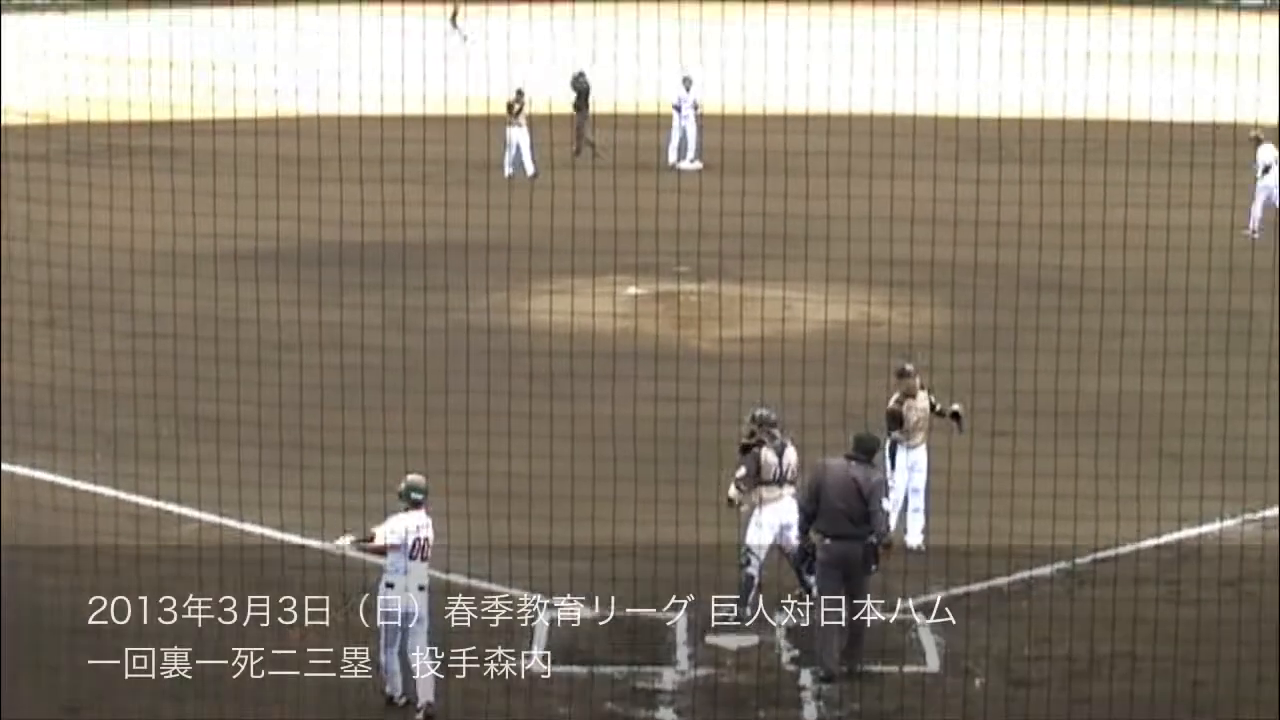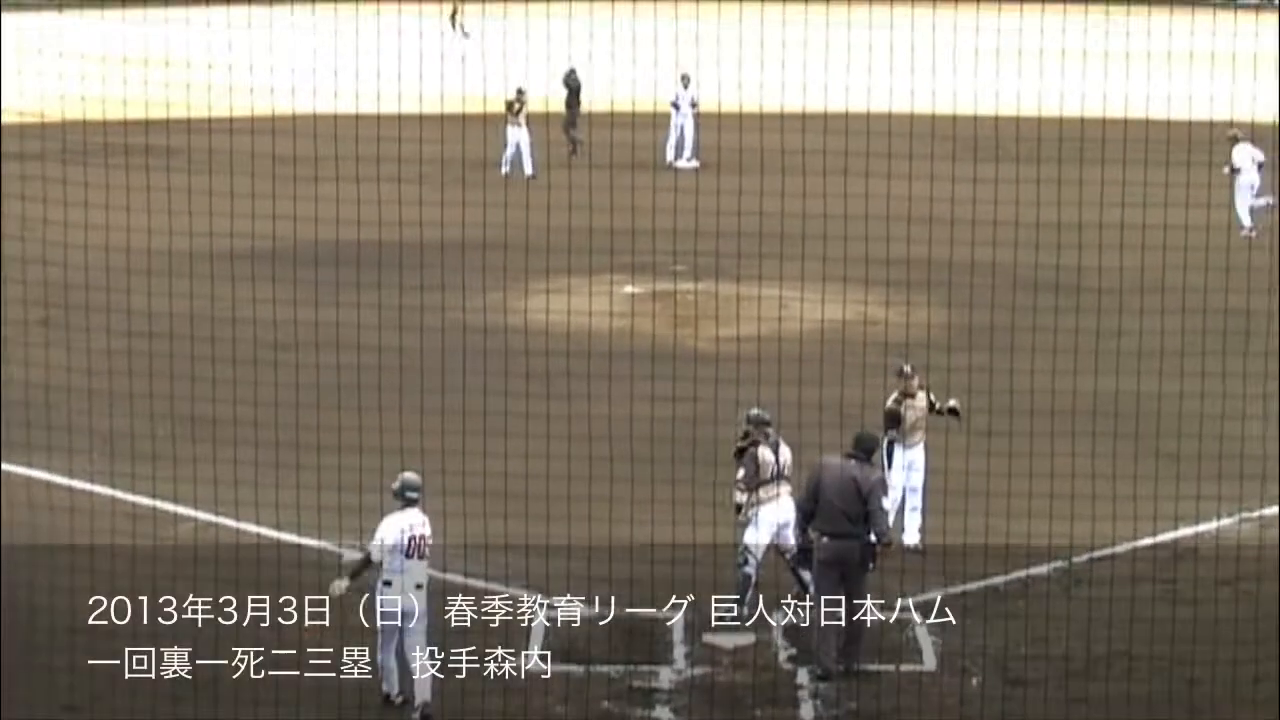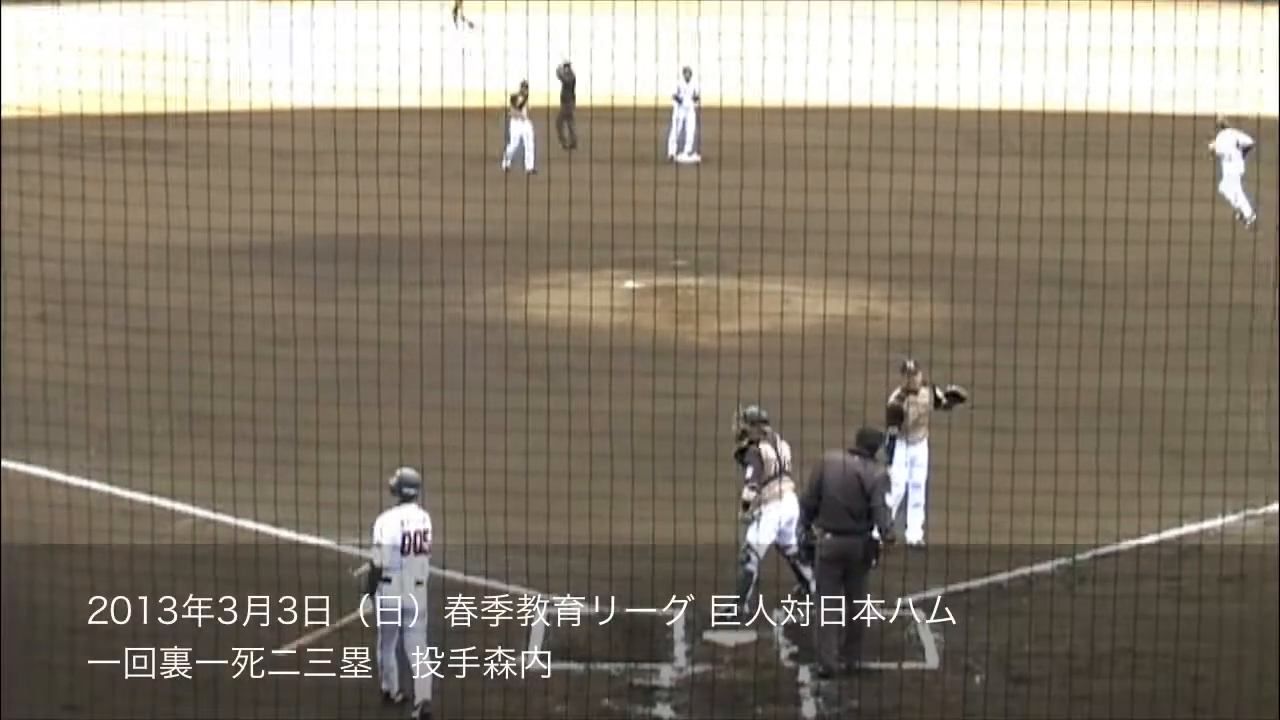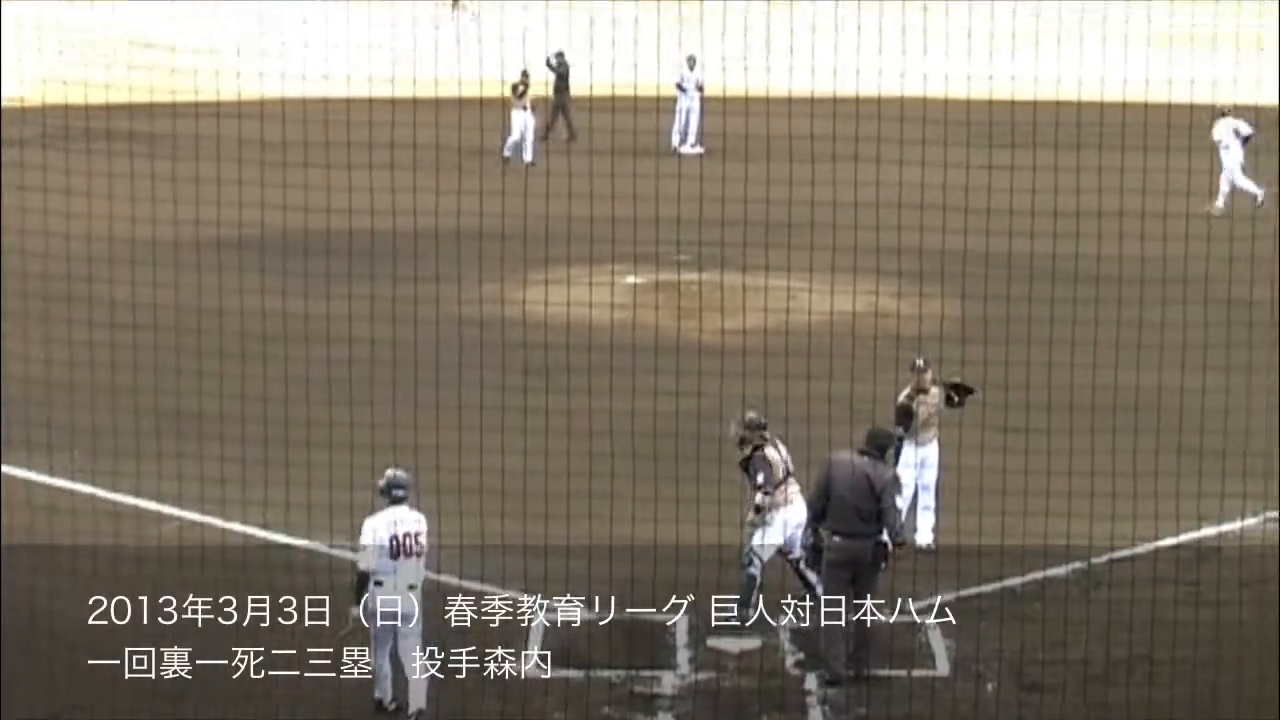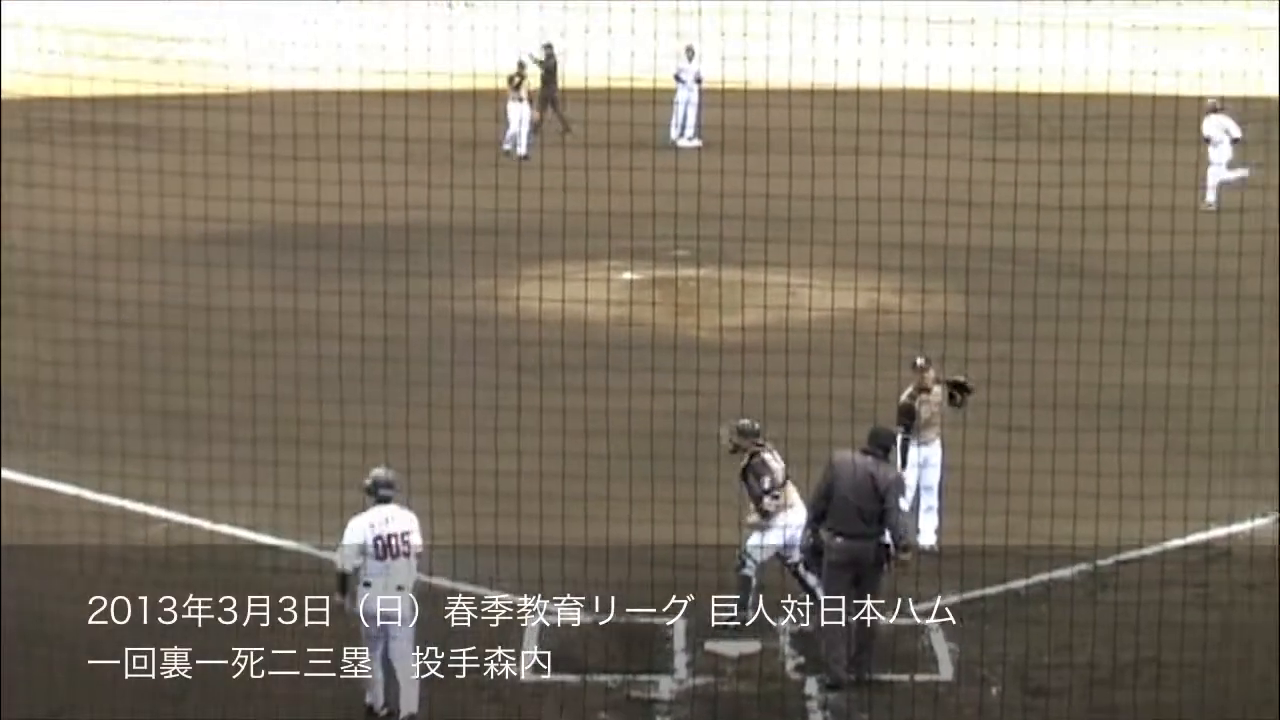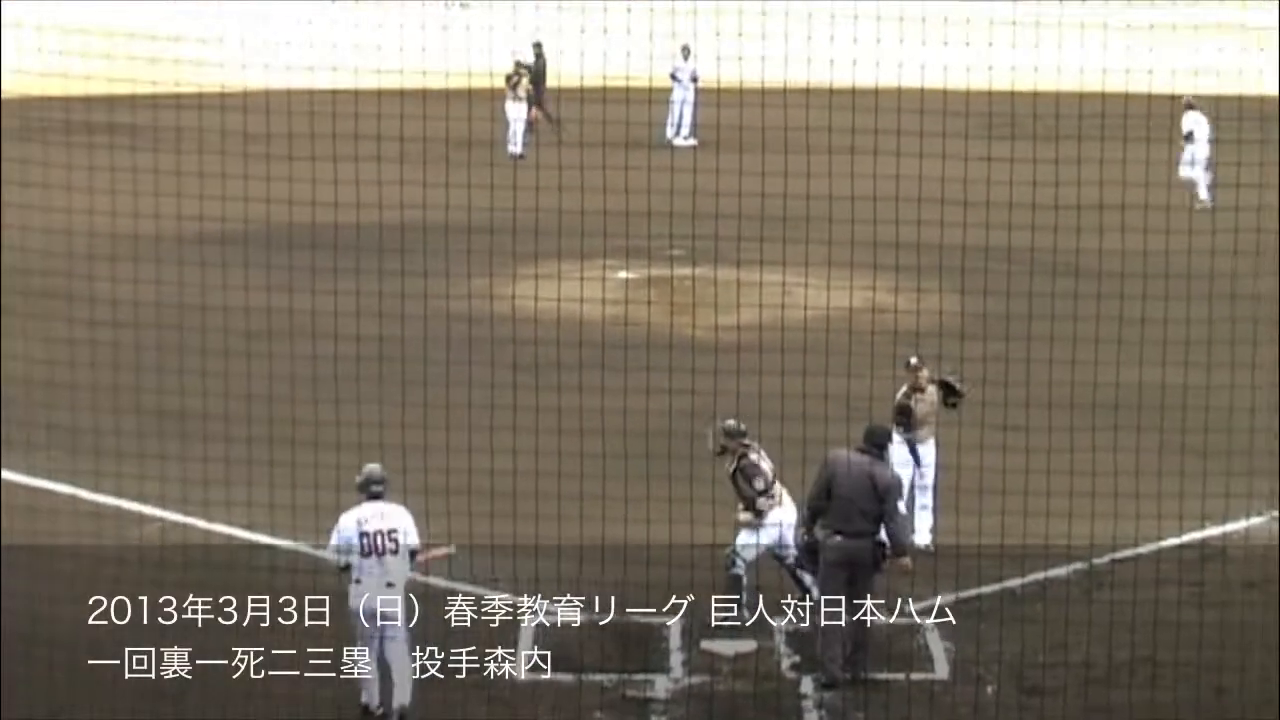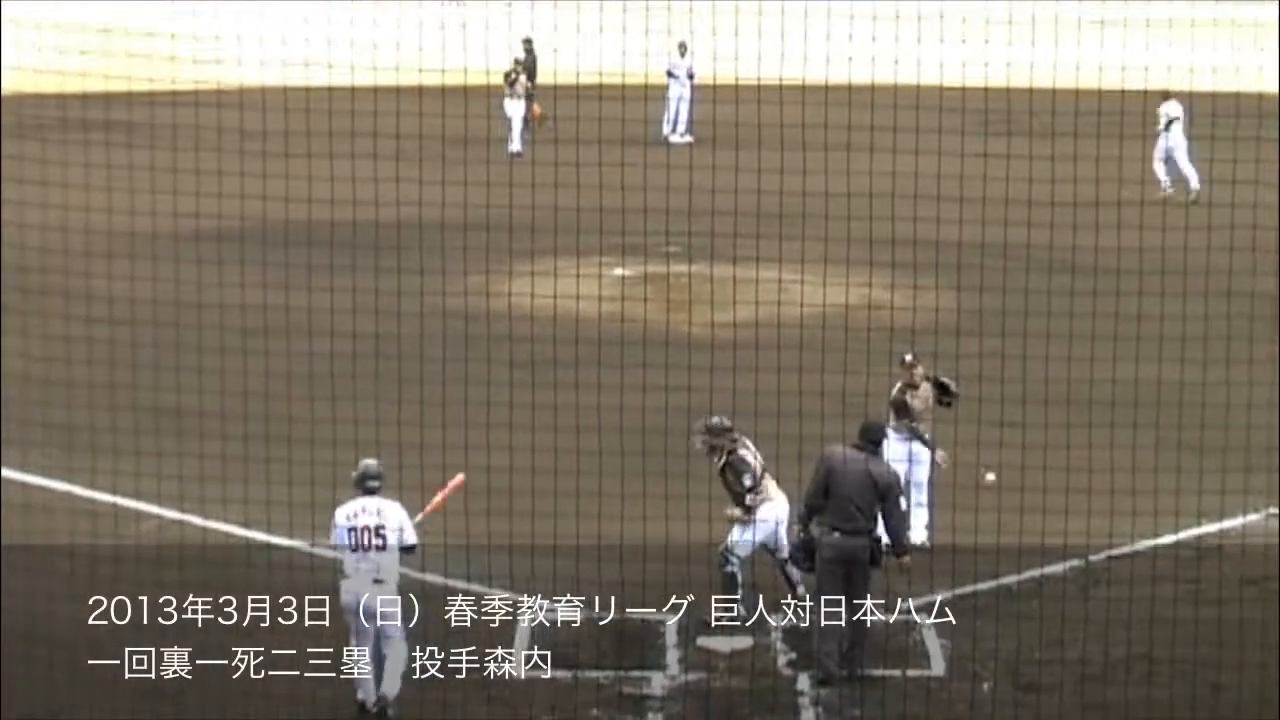
dt=0.1s
person 1, frame 1
left shoulder: (825, 467)
right shoulder: (874, 478)
left elbow: (808, 504)
right elbow: (878, 513)
left wrist: (804, 530)
right wrist: (883, 539)
left hip: (829, 546)
right hip: (858, 549)
left knee: (828, 607)
right knee: (856, 606)
left ankle: (829, 666)
right ankle: (853, 661)
person 1, frame 2
left shoulder: (824, 466)
right shoulder: (873, 477)
left elbow: (806, 503)
right elbow: (877, 513)
left wrist: (803, 528)
right wrist: (883, 539)
left hip: (826, 545)
right hip: (857, 547)
left knee: (826, 606)
right knee: (855, 605)
left ankle: (825, 665)
right ankle: (850, 660)
person 1, frame 3
left shoulder: (827, 461)
right shoulder: (877, 473)
left elbow: (809, 498)
right elbow: (880, 509)
left wrist: (806, 524)
right wrist: (887, 536)
left hip: (829, 541)
right hip: (859, 544)
left knee: (827, 603)
right knee: (856, 603)
left ankle: (827, 663)
right ankle: (851, 658)
person 1, frame 4
left shoulder: (836, 462)
right shoulder: (886, 474)
left elbow: (817, 500)
right elbow: (890, 511)
left wrist: (814, 526)
right wrist: (897, 539)
left hip: (837, 543)
right hip: (868, 547)
left knee: (833, 607)
left ankle: (834, 669)
right ankle: (859, 665)
person 1, frame 5
left shoulder: (839, 461)
right shoulder: (890, 476)
left elbow: (819, 499)
right elbow: (893, 514)
left wrist: (813, 526)
right wrist: (902, 546)
left hip: (838, 544)
right hip: (870, 548)
left ankle: (836, 673)
right ankle: (861, 668)
person 1, frame 6
left shoulder: (835, 459)
right shoulder: (887, 476)
left elbow: (816, 498)
right elbow: (892, 516)
left wrist: (808, 524)
right wrist: (901, 551)
left hip: (835, 542)
right hip: (866, 547)
left knee: (831, 609)
left ankle: (832, 672)
right ankle: (857, 667)
person 1, frame 7
left shoulder: (832, 456)
right shoulder: (886, 474)
left elbow: (814, 495)
right elbow: (894, 516)
left wrist: (804, 521)
right wrist: (902, 551)
left hip: (832, 540)
right hip: (863, 543)
left knee: (827, 605)
right knee: (858, 605)
left ankle: (828, 669)
right ankle: (853, 664)
person 2, frame 1
left shoulder: (399, 521)
right shoulder: (426, 521)
left elbow: (383, 543)
left wrist: (354, 543)
right wrist: (360, 543)
left hip: (392, 594)
right hip: (419, 595)
left knee: (389, 646)
right knee: (419, 650)
left ankle: (395, 693)
person 2, frame 2
left shoulder: (394, 521)
right shoulder: (423, 520)
left elbow: (374, 555)
left wrist: (347, 579)
left hip: (391, 592)
right hip: (417, 594)
left knee: (387, 645)
right knee: (417, 649)
left ankle: (391, 692)
right ankle: (422, 700)
person 2, frame 3
left shoulder: (387, 519)
right shoulder: (424, 517)
left elbow: (378, 562)
left wrist: (368, 596)
left hip: (389, 589)
right hip: (417, 590)
left knee: (387, 644)
right knee: (417, 648)
left ankle: (391, 691)
person 2, frame 4
left shoulder: (375, 522)
right shoulder: (419, 519)
left elbow: (365, 568)
left wrist: (357, 602)
left hip: (382, 594)
right hip: (411, 595)
left knee: (381, 648)
right knee: (412, 653)
left ankle: (384, 699)
person 2, frame 5
left shoulder: (359, 522)
right shoulder: (408, 517)
left elbow: (344, 565)
right elbow: (416, 555)
left wrist: (341, 592)
left hip: (370, 595)
right hip: (401, 595)
left knee: (372, 651)
right knee: (403, 654)
person 2, frame 6
left shoulder: (349, 518)
right shoulder: (401, 513)
left elbow: (338, 559)
right elbow: (413, 553)
left hip: (362, 593)
right hip: (393, 593)
left knee: (367, 649)
right knee: (398, 652)
person 2, frame 7
left shoulder: (341, 512)
right shoulder: (394, 509)
left elbow: (338, 547)
right elbow: (410, 547)
right wrist: (398, 534)
left hip: (351, 588)
right hip: (383, 589)
left knee: (361, 645)
right knee: (394, 646)
left ankle: (367, 699)
right ankle: (386, 696)
person 3, frame 1
left shoulder: (756, 452)
right shoulder: (789, 448)
left elbow: (742, 482)
right elbow: (791, 479)
left wrist: (733, 501)
left hip: (767, 511)
right hip: (789, 506)
left knee: (750, 560)
right knee: (796, 552)
left ankle: (743, 609)
right ankle: (813, 590)
person 3, frame 2
left shoulder: (753, 452)
right shoulder: (782, 446)
left elbow: (743, 483)
left wrist: (740, 511)
left hip: (764, 510)
right hip: (786, 505)
left knee: (748, 559)
right knee: (792, 551)
left ankle: (741, 609)
right ankle: (810, 589)
person 3, frame 3
left shoulder: (753, 450)
right shoulder: (778, 442)
left elbow: (752, 484)
left wrist: (746, 509)
left hip: (771, 509)
right hip: (790, 503)
left knee: (749, 557)
right knee: (792, 549)
left ankle: (742, 607)
right ankle: (810, 587)
person 3, frame 4
left shoulder: (759, 456)
right shoulder: (775, 445)
left elbow: (764, 489)
left wrist: (756, 513)
right wrist: (761, 509)
left hip: (779, 513)
right hip: (797, 507)
left knee: (753, 561)
right knee: (796, 553)
left ankle: (746, 611)
right ankle: (817, 591)
person 3, frame 5
left shoulder: (757, 462)
right shoulder: (763, 451)
left elbow: (772, 495)
left wrist: (760, 518)
right wrist: (760, 511)
left hip: (780, 518)
right hip: (796, 511)
left knee: (747, 562)
right knee: (793, 558)
left ankle: (743, 614)
right ankle: (818, 595)
person 3, frame 6
left shoulder: (746, 464)
right shoulder: (749, 451)
left elbow: (766, 495)
left wrist: (753, 516)
right wrist: (748, 507)
left hip: (770, 518)
right hip: (786, 510)
left knee: (736, 560)
right knee: (789, 556)
left ankle: (738, 613)
right ankle: (813, 593)
person 3, frame 7
left shoulder: (735, 460)
right shoulder: (740, 444)
left elbow: (754, 491)
left wrist: (742, 513)
right wrist: (741, 506)
left hip: (762, 511)
right hip: (778, 503)
left knee: (730, 557)
right knee: (781, 551)
left ankle: (733, 611)
right ankle: (798, 592)
person 4, frame 1
left shoulder: (924, 391)
right shoulder: (896, 406)
left elbow: (934, 408)
right elbow: (893, 440)
left wrist: (948, 413)
right wrist: (892, 470)
left hip: (920, 450)
right hip: (900, 451)
left knee: (917, 494)
right knee: (896, 495)
left ankle: (914, 538)
person 4, frame 2
left shoulder: (923, 391)
right shoulder: (894, 406)
left elbow: (934, 407)
right elbow: (890, 439)
left wrist: (946, 410)
right wrist: (889, 468)
left hip: (917, 448)
right hip: (898, 450)
left knee: (915, 494)
right knee: (894, 493)
left ankle: (911, 538)
person 4, frame 3
left shoulder: (928, 389)
right shoulder: (897, 401)
left elbow: (942, 403)
right elbow: (892, 436)
left wrist: (951, 399)
right wrist: (890, 464)
left hip: (923, 446)
right hip: (903, 447)
left knee: (921, 490)
right knee: (896, 490)
left ankle: (914, 535)
person 4, frame 4
left shoulder: (937, 388)
right shoulder: (906, 400)
right elbow: (900, 436)
right wrist: (896, 466)
left hip: (930, 446)
right hip: (909, 446)
left knee: (927, 491)
right knee: (904, 492)
left ankle: (924, 537)
person 4, frame 5
left shoulder: (942, 386)
right shoulder: (908, 400)
left elbow: (959, 403)
right elbow: (905, 437)
left wrist: (963, 392)
right wrist: (903, 468)
left hip: (934, 445)
right hip: (911, 446)
left knee: (931, 491)
right knee: (905, 492)
left ankle: (927, 538)
person 4, frame 6
left shoulder: (936, 385)
right shoulder: (903, 400)
left elbow: (952, 404)
right elbow: (906, 435)
left wrist: (956, 394)
right wrist: (917, 465)
left hip: (927, 443)
right hip: (904, 445)
left knee: (925, 491)
right knee: (899, 490)
left ankle: (923, 538)
person 4, frame 7
left shoulder: (930, 382)
right shoulder: (899, 395)
left elbow: (947, 402)
right elbow: (911, 428)
left wrist: (949, 393)
right wrist: (934, 450)
left hip: (921, 441)
right hip: (897, 440)
left knee: (920, 487)
left ankle: (919, 535)
right ankle: (884, 536)
